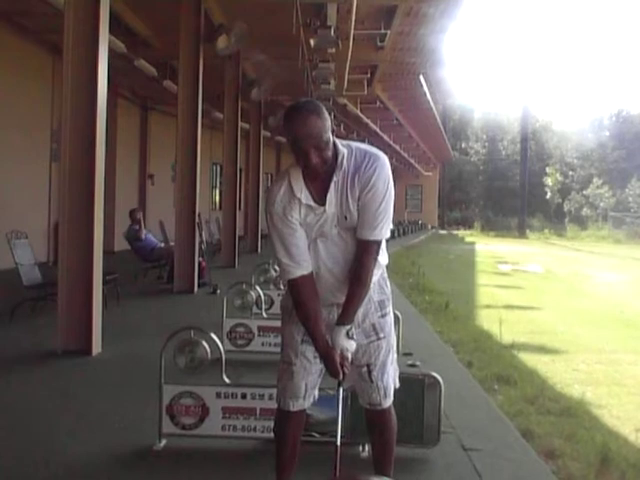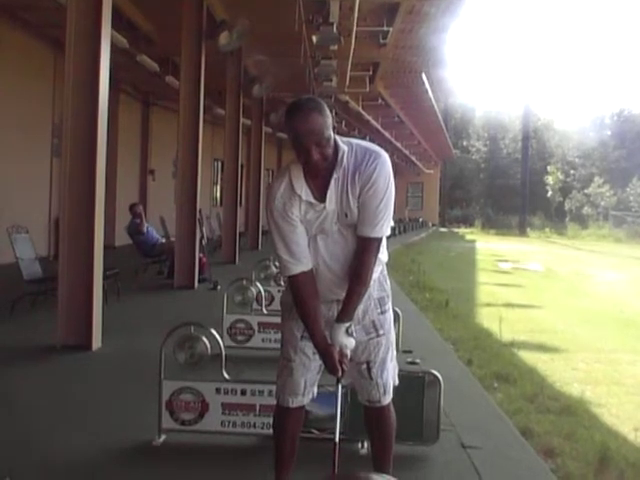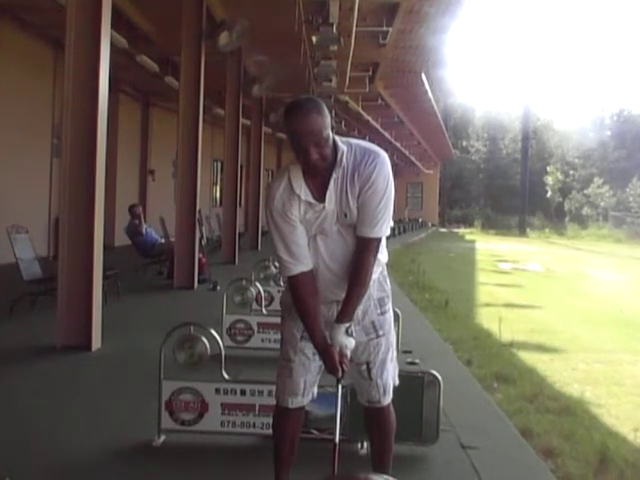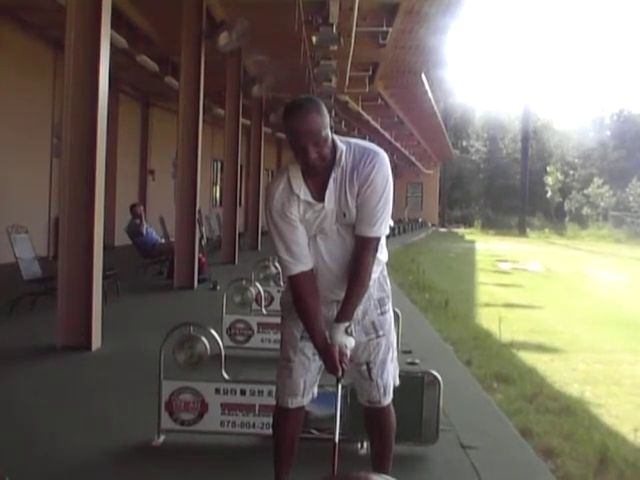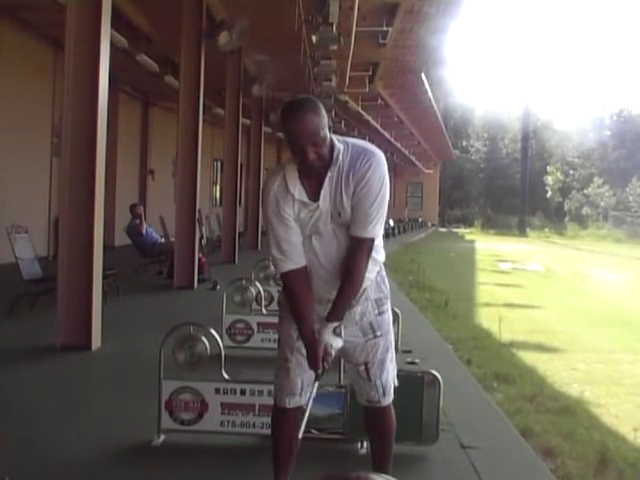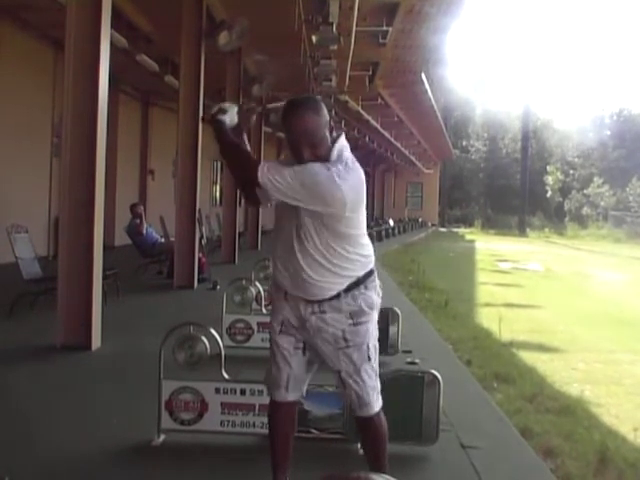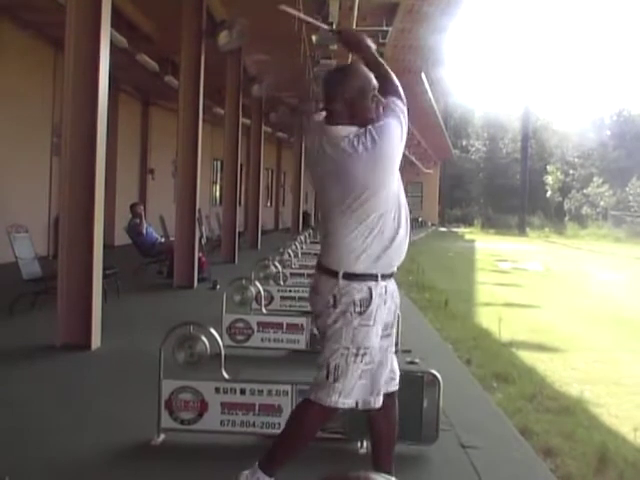
dt=0.7s
person 1, frame 1
left shoulder: (371, 166)
right shoulder: (282, 196)
left elbow: (369, 251)
right elbow: (299, 276)
left wrist: (344, 327)
right wrist: (323, 345)
left hip: (365, 298)
right hip: (308, 302)
left knee: (379, 398)
right knee: (291, 401)
person 1, frame 2
left shoulder: (372, 163)
right shoulder: (282, 192)
left elbow: (369, 248)
right elbow: (298, 271)
left wrist: (343, 323)
right wrist: (321, 342)
left hip: (365, 295)
right hip: (308, 299)
left knee: (378, 395)
right knee: (290, 396)
person 1, frame 3
left shoulder: (371, 163)
right shoulder: (281, 192)
left elbow: (368, 248)
right elbow: (298, 272)
left wrist: (343, 323)
right wrist: (321, 342)
left hip: (365, 295)
right hip: (308, 299)
left knee: (378, 395)
right knee: (290, 397)
person 1, frame 4
left shoulder: (370, 162)
right shoulder: (281, 192)
left elbow: (367, 248)
right elbow: (299, 273)
left wrist: (343, 323)
right wrist: (322, 342)
left hip: (364, 296)
right hip: (308, 300)
left knee: (378, 396)
right knee: (290, 397)
person 1, frame 5
left shoulder: (367, 163)
right shoulder: (277, 189)
left elbow: (361, 249)
right elbow: (292, 270)
left wrist: (334, 322)
right wrist: (310, 337)
left hip: (362, 296)
right hip: (305, 300)
left knee: (378, 397)
right knee: (288, 398)
person 1, frame 6
left shoulder: (335, 180)
right shoulder: (304, 167)
left elbow: (248, 172)
right elbow: (257, 191)
left wrist: (221, 128)
right wrist: (231, 131)
left hip: (345, 305)
right hip: (290, 300)
left knee: (366, 404)
right knee: (282, 395)
person 1, frame 7
left shoulder: (320, 135)
right shoulder: (376, 147)
right elbow: (395, 100)
right wrist: (369, 53)
left hip: (373, 284)
right hip: (357, 290)
left knee: (384, 387)
right knee: (330, 395)
